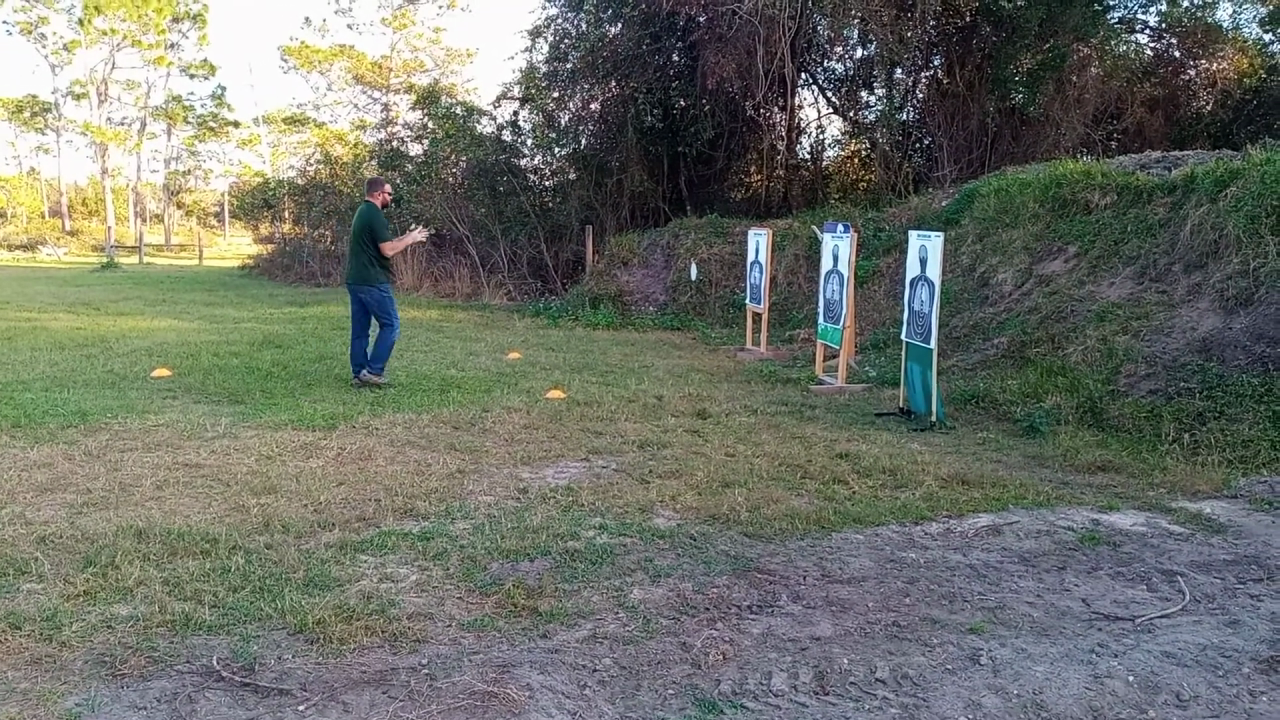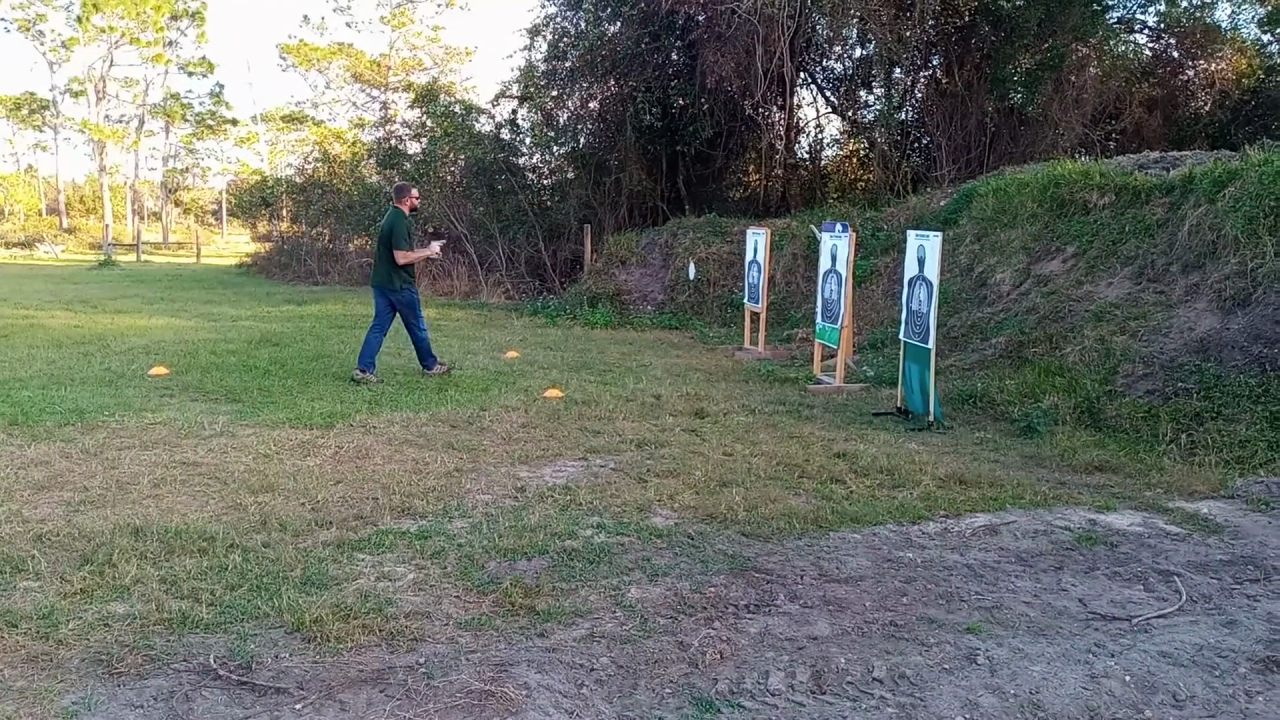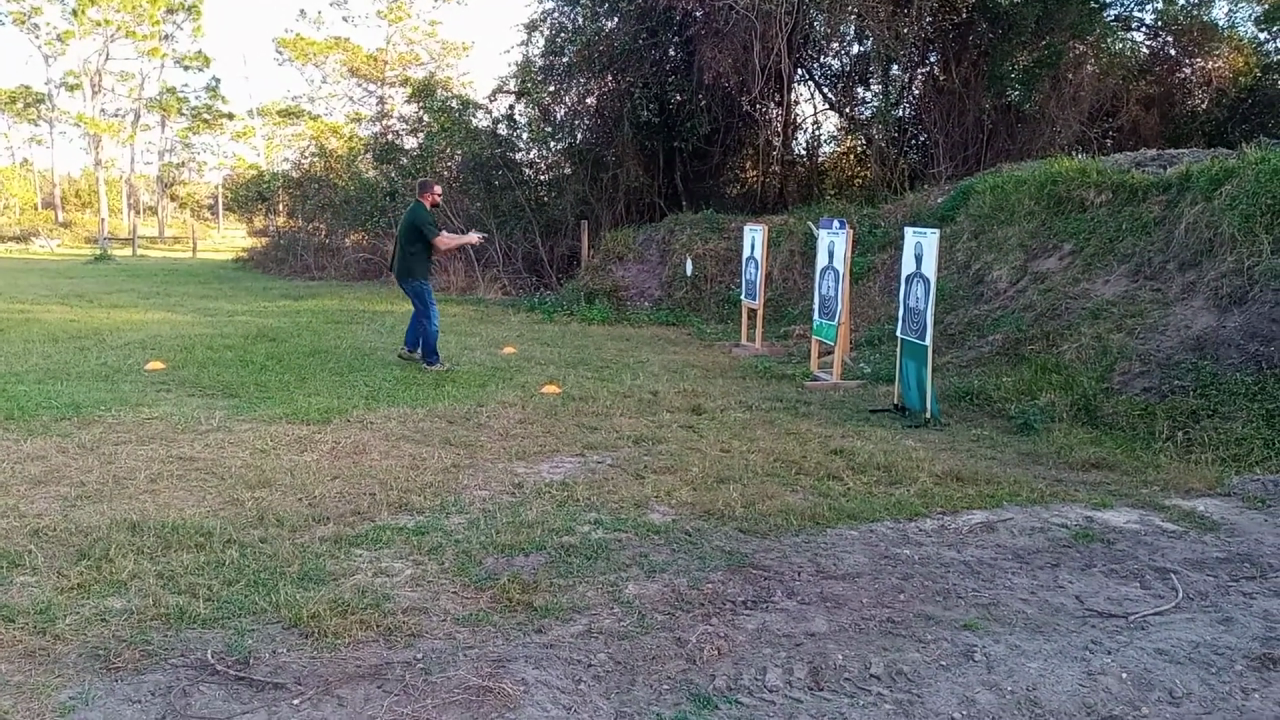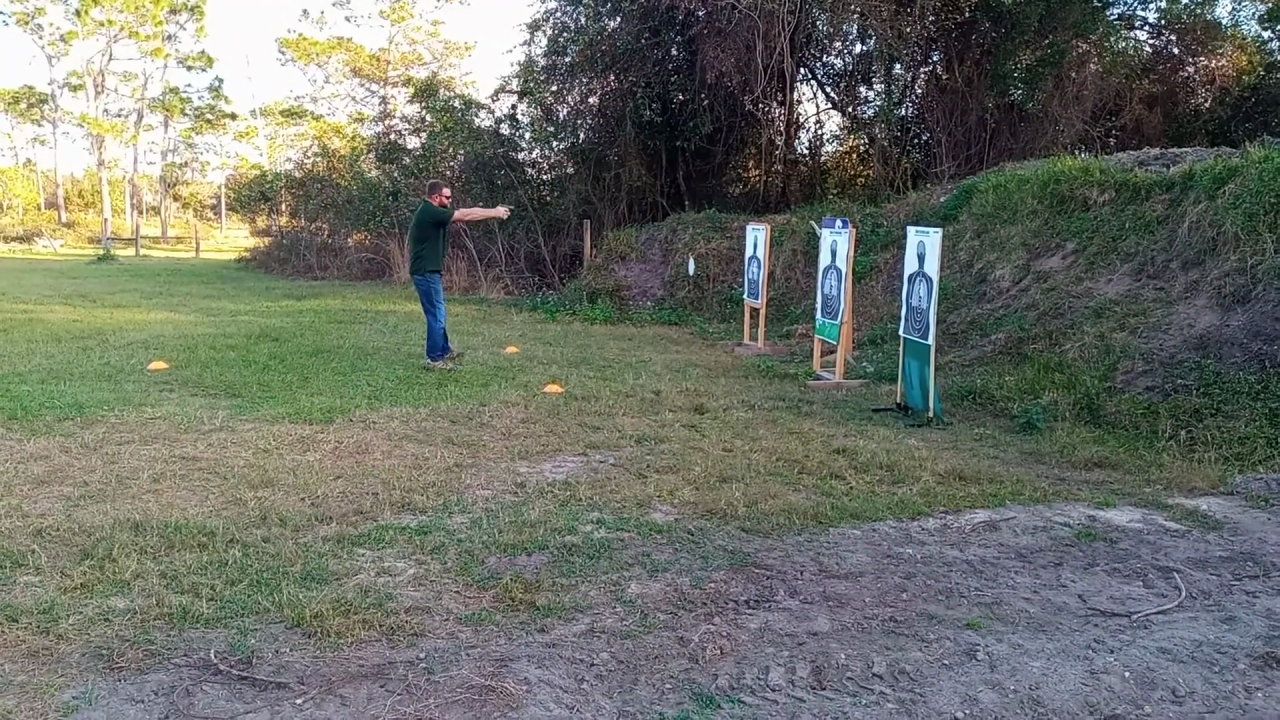
dt=0.3s
person 1, frame 1
left shoulder: (362, 213)
right shoulder: (375, 216)
right elbow: (388, 250)
left wrist: (405, 237)
right wrist: (410, 239)
left hip: (355, 281)
right hip: (373, 282)
left knee: (360, 330)
right knee: (390, 326)
left ankle: (360, 374)
right ankle: (373, 371)
person 1, frame 2
left shoulder: (391, 217)
right shoulder: (399, 222)
right elbow: (401, 258)
left wrist: (426, 251)
right wrist: (427, 253)
left hip: (381, 283)
right hip: (400, 285)
left knee: (379, 326)
right knee: (417, 326)
left ankle: (363, 369)
right ankle: (430, 366)
person 1, frame 3
left shoulder: (419, 211)
right shoulder: (421, 215)
left elbow: (442, 235)
right elbow: (441, 244)
left wrist: (465, 237)
right wrist: (466, 239)
left hip: (405, 272)
right hip: (414, 275)
left knee: (420, 311)
right knee: (430, 318)
left ankle: (409, 348)
right ankle: (431, 362)
person 1, frame 4
left shoulder: (433, 211)
right shoulder: (430, 213)
left elbow: (465, 212)
right elbow: (466, 215)
left wrist: (494, 212)
right wrist: (494, 213)
left hip: (428, 270)
right hip: (426, 272)
left knee: (437, 312)
right knee: (436, 314)
left ankle: (443, 350)
right ankle: (434, 358)
